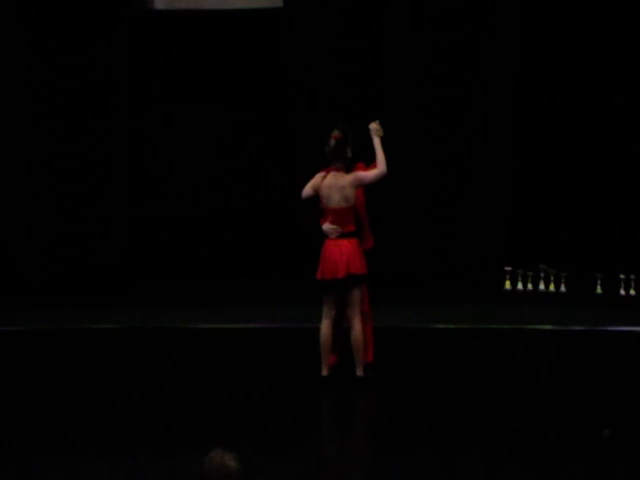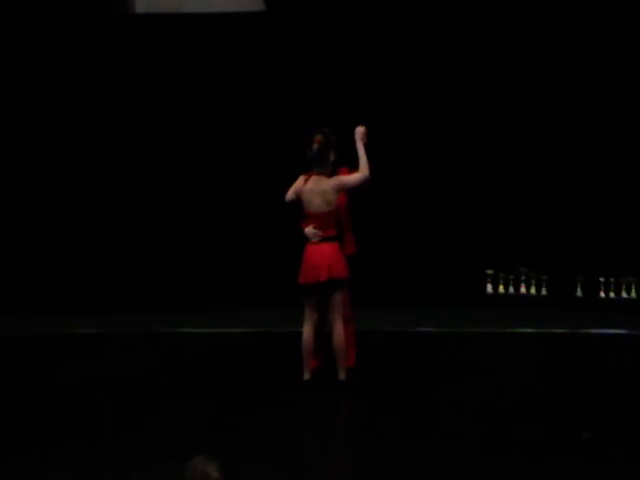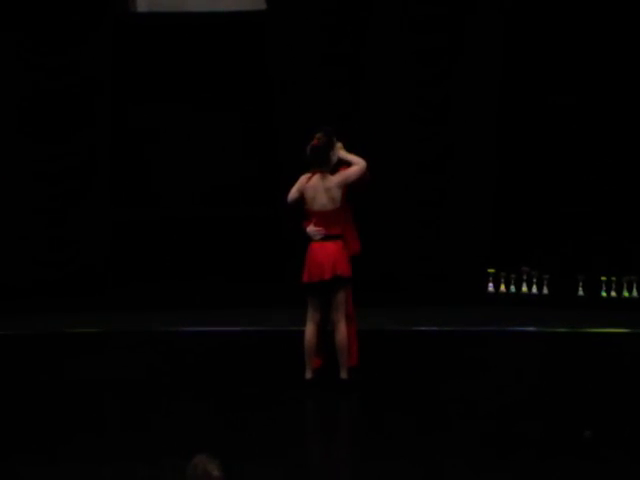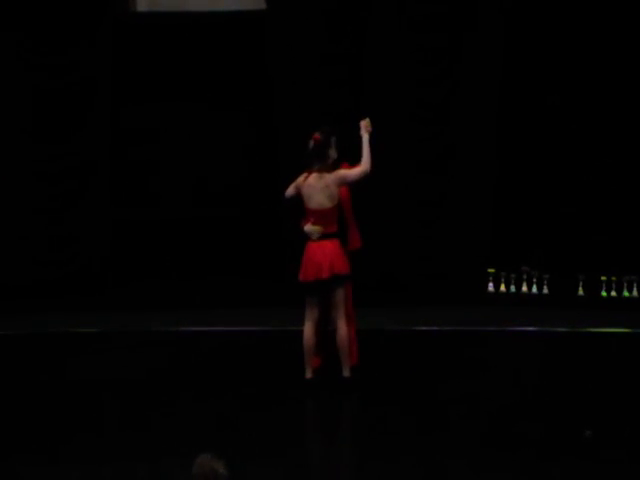
dt=1s
person 1, frame 1
left shoulder: (320, 179)
right shoulder: (353, 179)
left elbow: (303, 198)
right elbow: (382, 169)
right wrist: (375, 138)
left hip: (329, 251)
right hip: (351, 250)
left knee: (328, 315)
right knee: (355, 316)
left ankle: (325, 370)
right ankle: (359, 371)
person 1, frame 2
left shoulder: (301, 182)
right shoulder: (334, 184)
left elbow: (286, 203)
right elbow: (365, 174)
right wrist: (359, 142)
left hip: (311, 254)
right hip: (332, 253)
left knee: (309, 320)
right knee: (336, 320)
left ankle: (307, 373)
right ankle: (341, 374)
person 1, frame 3
left shoulder: (305, 180)
right shoulder: (338, 180)
left elbow: (288, 204)
right elbow: (362, 164)
right wrist: (342, 153)
left hip: (315, 252)
right hip: (337, 252)
left knee: (312, 318)
right knee: (339, 318)
left ankle: (309, 372)
right ankle: (343, 373)
person 1, frame 4
left shoulder: (302, 180)
right shoulder: (335, 178)
left elbow: (286, 197)
right elbow: (366, 167)
right wrist: (365, 135)
left hip: (312, 252)
right hip: (333, 250)
left knee: (310, 317)
right knee: (340, 317)
left ankle: (308, 372)
right ankle: (346, 371)
person 2, frame 1
left shoulder: (358, 169)
right wrist: (323, 225)
left hip: (357, 244)
left knee: (361, 302)
left ankle: (366, 357)
right ankle: (333, 353)
person 2, frame 2
left shoulder: (342, 173)
right wrist: (305, 228)
left hip: (339, 247)
left knee: (343, 306)
left ankle: (347, 359)
right ankle: (315, 357)
person 2, frame 3
left shoulder: (343, 172)
left elbow: (364, 179)
left wrist: (344, 156)
right wrist: (307, 227)
left hip: (342, 246)
left knee: (344, 305)
left ankle: (350, 360)
right ankle: (317, 358)
person 2, frame 4
left shoulder: (343, 171)
right wrist: (305, 226)
left hip: (342, 246)
left knee: (346, 304)
left ankle: (350, 357)
right ankle: (317, 355)
